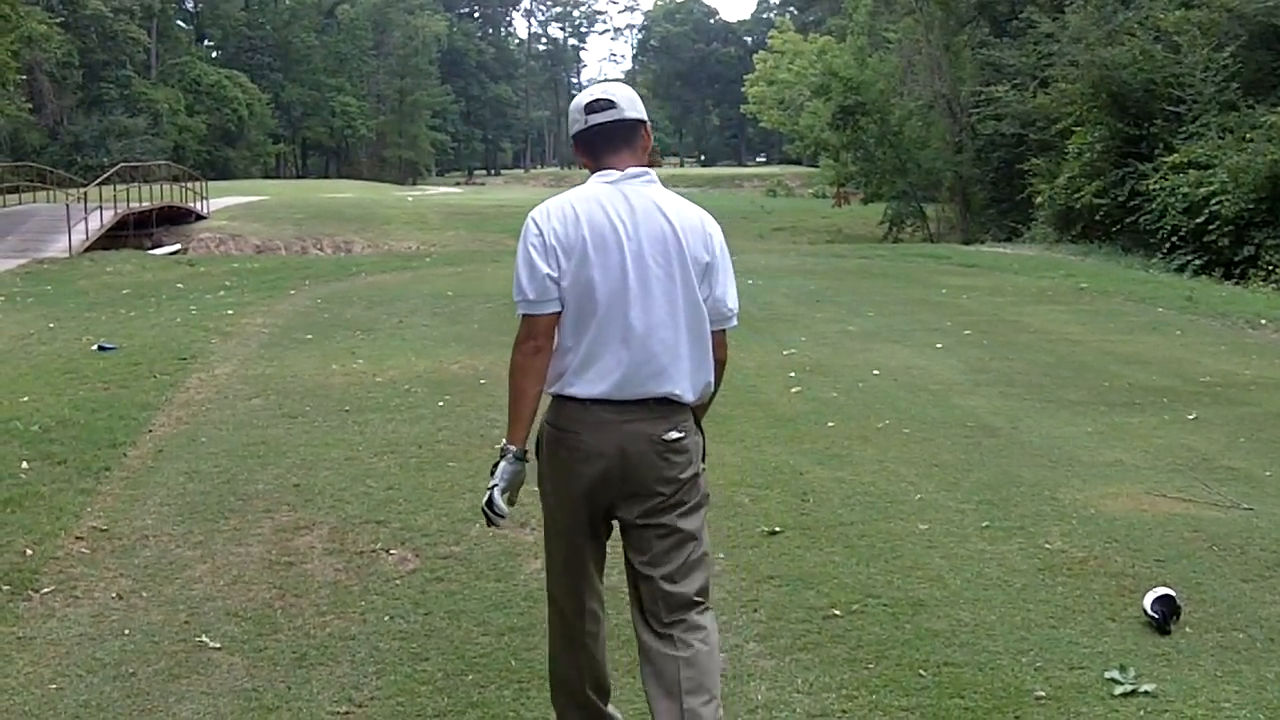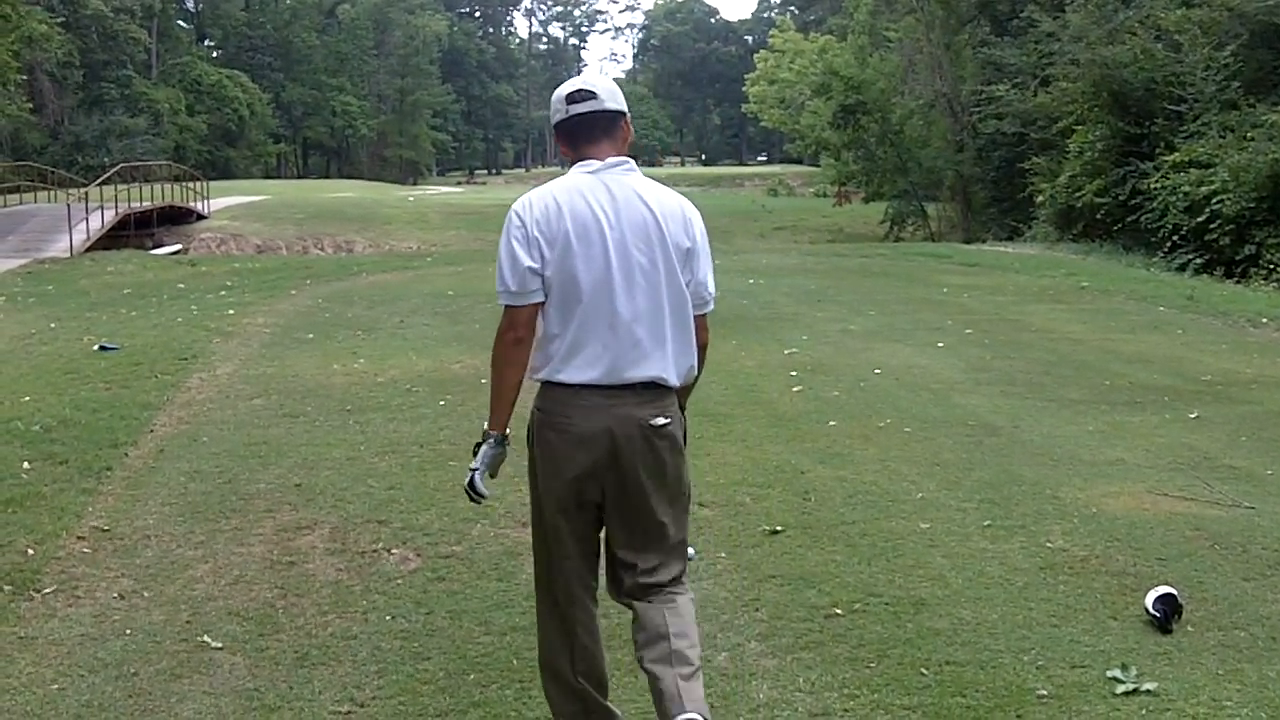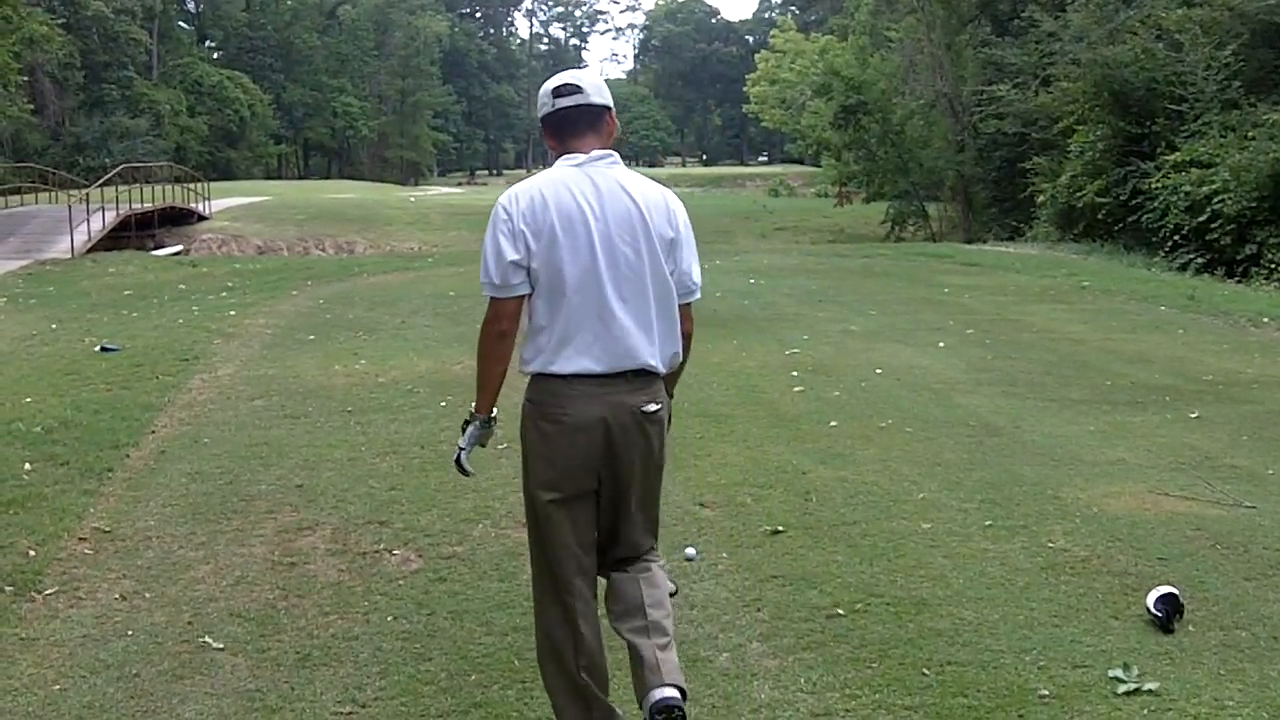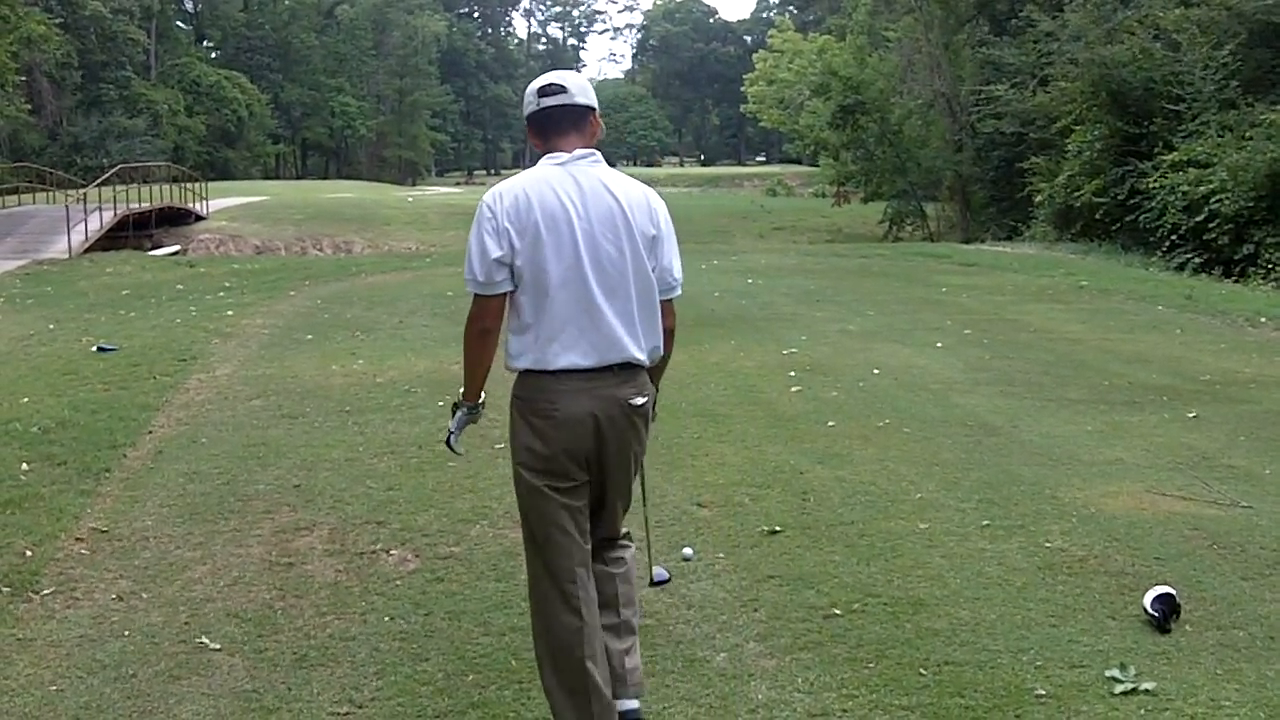
dt=0.1s
person 1, frame 1
left shoulder: (553, 219)
right shoulder: (696, 223)
left elbow: (535, 342)
right elbow: (715, 351)
left wrist: (514, 450)
left hip: (578, 431)
right hip: (667, 432)
left knee: (575, 590)
right knee: (680, 608)
person 1, frame 2
left shoulder: (536, 210)
right shoulder: (677, 210)
left elbow: (518, 330)
right elbow: (698, 334)
left wrist: (496, 433)
left hip: (567, 418)
right hip: (652, 415)
left knee: (567, 586)
right knee: (659, 583)
person 1, frame 3
left shoulder: (523, 202)
right shoulder: (661, 200)
left elbow: (502, 323)
right elbow: (683, 324)
left wrist: (482, 414)
left hip: (559, 406)
right hip: (640, 401)
left knee: (566, 576)
right knee: (634, 558)
person 1, frame 4
left shoulder: (507, 200)
right shoulder: (642, 198)
left elbow: (487, 318)
right elbow: (666, 318)
left wrist: (470, 399)
left hip: (547, 400)
right hip: (626, 395)
left knee: (560, 572)
right knee: (610, 543)
